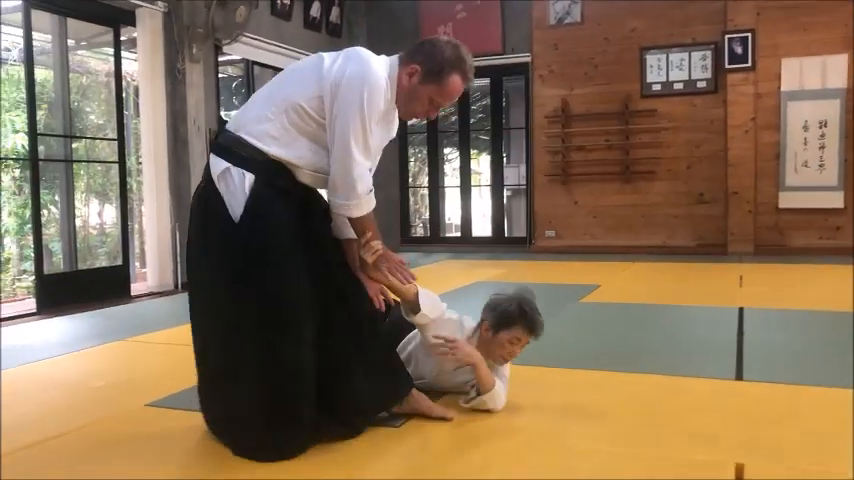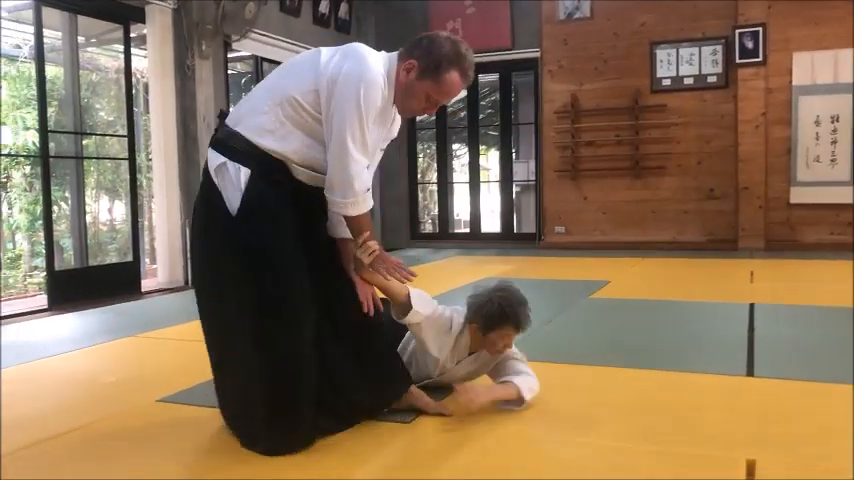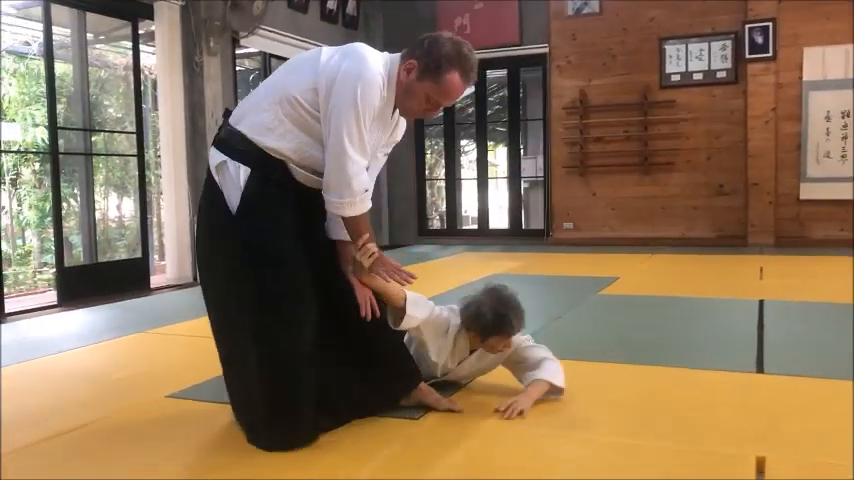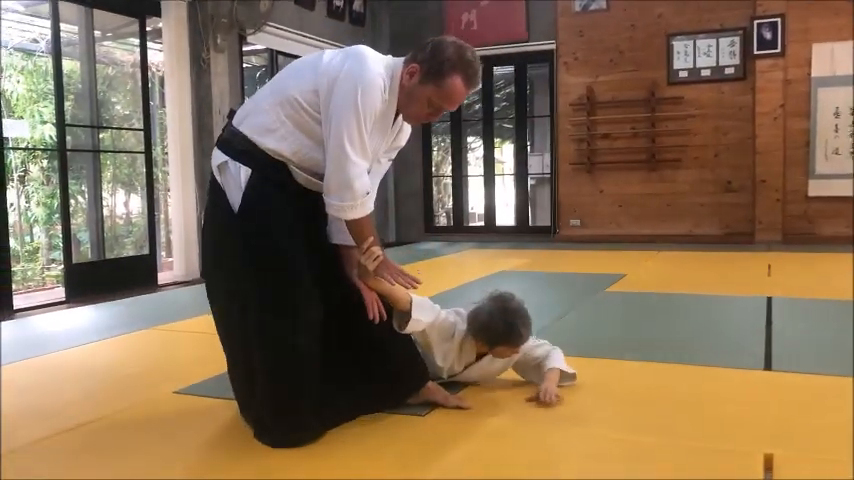
dt=0.1s
person 1, frame 1
left shoulder: (386, 102)
right shoulder: (365, 75)
left elbow: (348, 185)
right elbow: (349, 178)
left hip: (289, 185)
right hip: (246, 181)
left knee: (334, 291)
right knee: (266, 311)
right ankle: (266, 428)
person 1, frame 2
left shoulder: (391, 110)
right shoulder: (363, 72)
left elbow: (349, 186)
right elbow: (347, 177)
left wrist: (353, 260)
right wrist: (370, 251)
left hip: (294, 183)
right hip: (245, 178)
left knee: (337, 293)
right knee: (273, 306)
left ankle: (373, 388)
right ankle: (277, 422)
person 1, frame 3
left shoulder: (396, 113)
right shoulder: (361, 71)
left elbow: (350, 189)
right elbow: (344, 177)
left wrist: (351, 263)
left hip: (296, 182)
right hip: (247, 177)
left knee: (336, 290)
right knee: (273, 305)
right ankle: (280, 421)
person 1, frame 4
left shoulder: (400, 119)
right shoulder: (363, 75)
left elbow: (356, 191)
right elbow: (346, 181)
left wrist: (357, 261)
left hip: (304, 182)
right hip: (251, 177)
left knee: (342, 287)
right knee: (282, 301)
left ankle: (399, 380)
right ankle: (287, 416)
person 2, frame 1
left shoulder: (496, 365)
right shoulder: (453, 328)
left elbow: (493, 401)
right elbow: (416, 299)
left wrist: (477, 361)
right wrist: (376, 271)
person 2, frame 2
left shoulder: (498, 348)
right shoulder: (444, 322)
left elbow: (525, 381)
right elbow: (405, 298)
left wrist: (490, 392)
right wrist: (368, 273)
person 2, frame 3
left shoulder: (505, 340)
right shoulder: (442, 324)
left elbow: (548, 364)
right elbow: (403, 301)
left wrist: (528, 396)
right wrist: (367, 276)
person 2, frame 4
left shoulder: (510, 340)
right shoulder: (448, 329)
left elbow: (550, 353)
right elbow: (408, 304)
left wrist: (550, 381)
right wrist: (372, 279)
